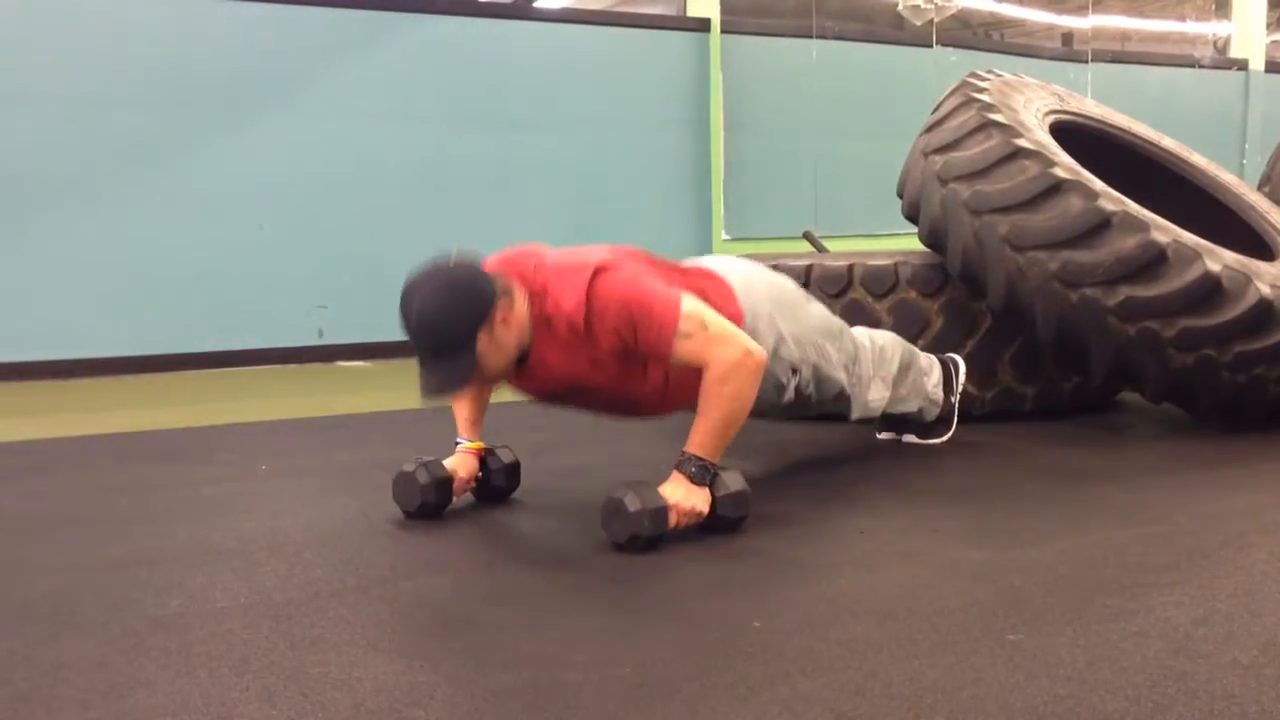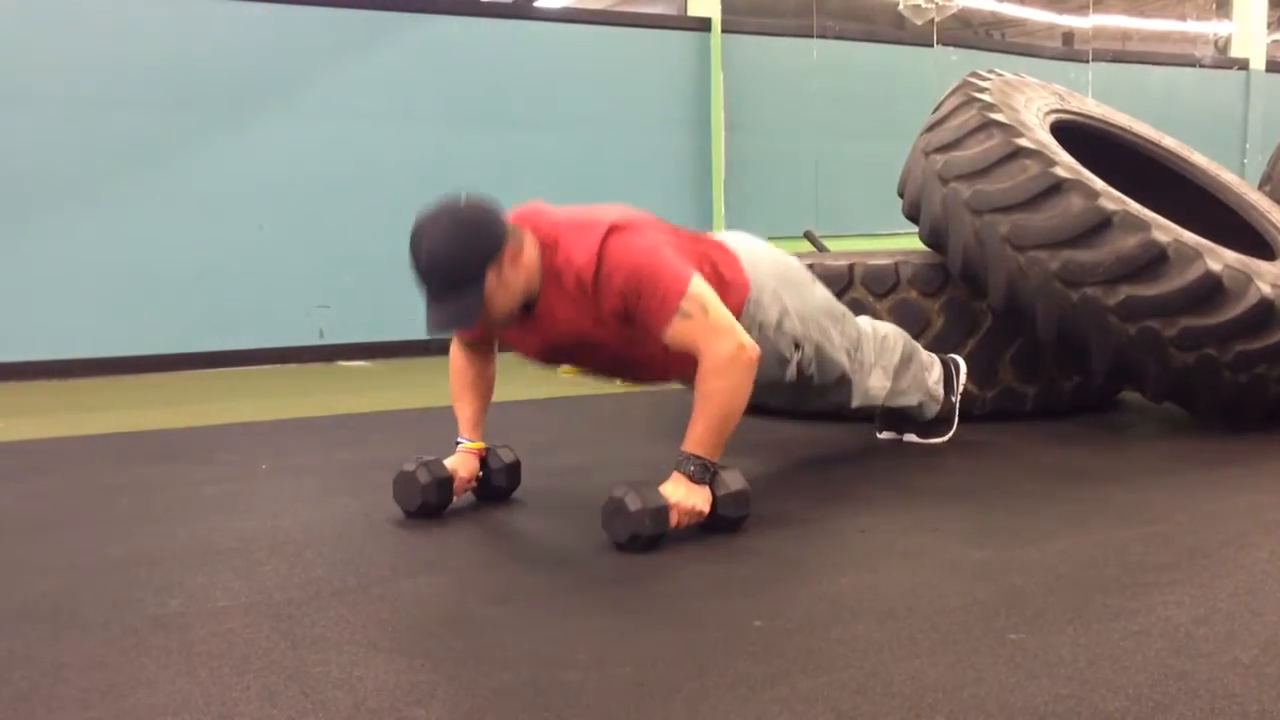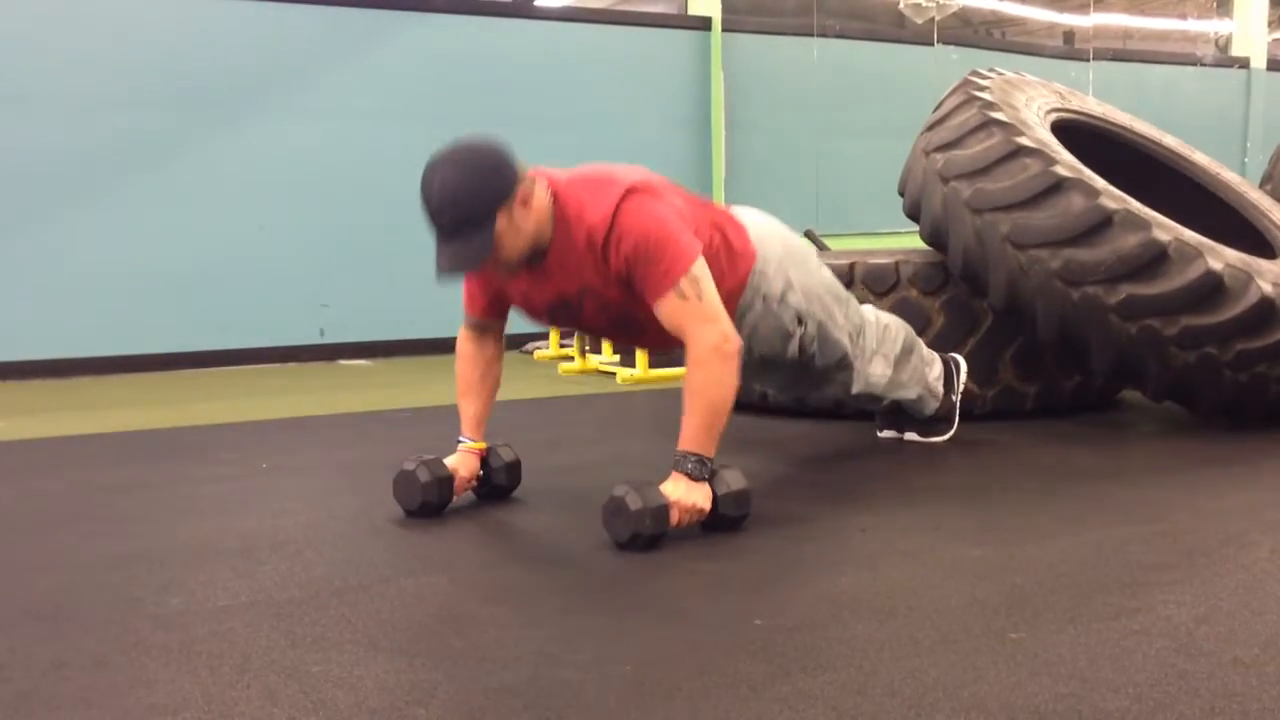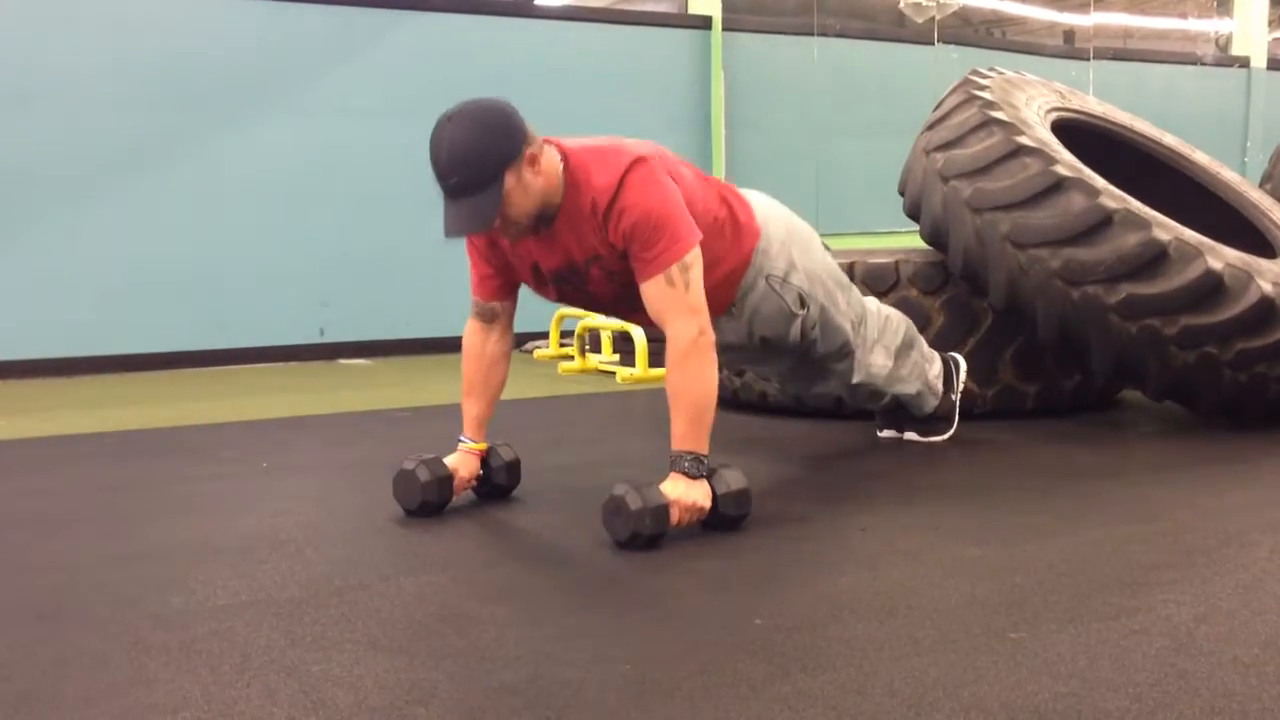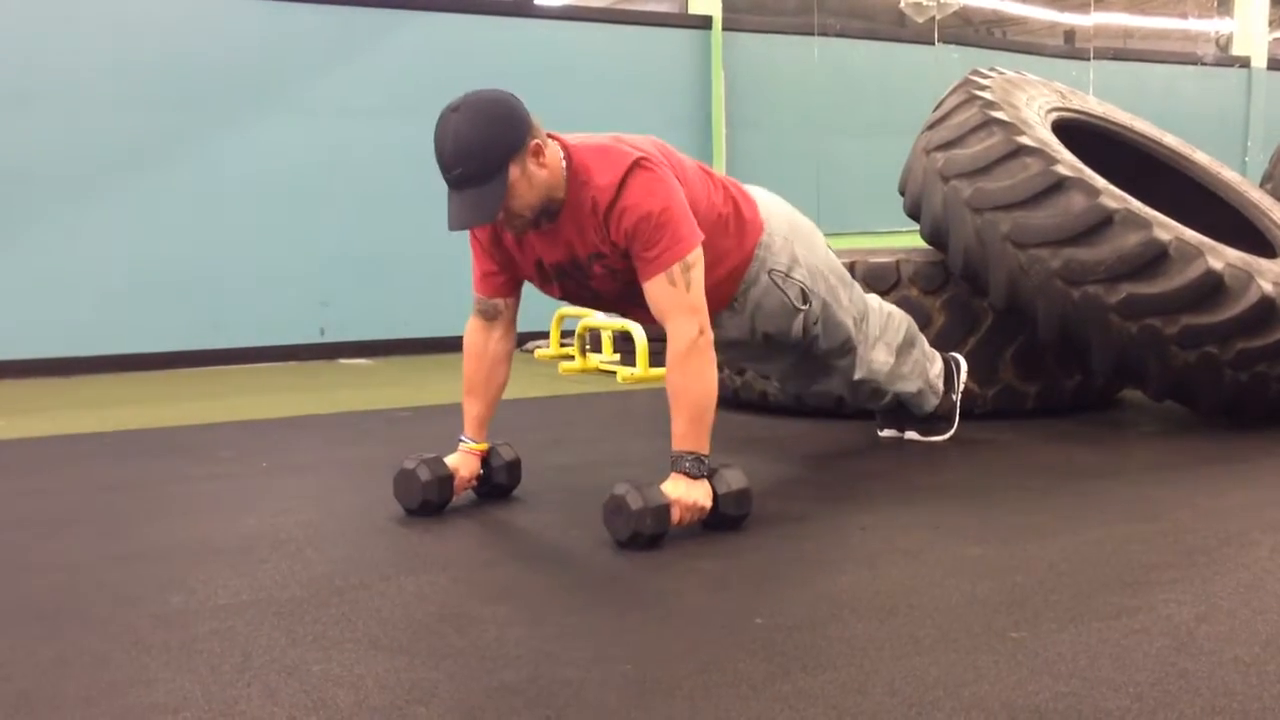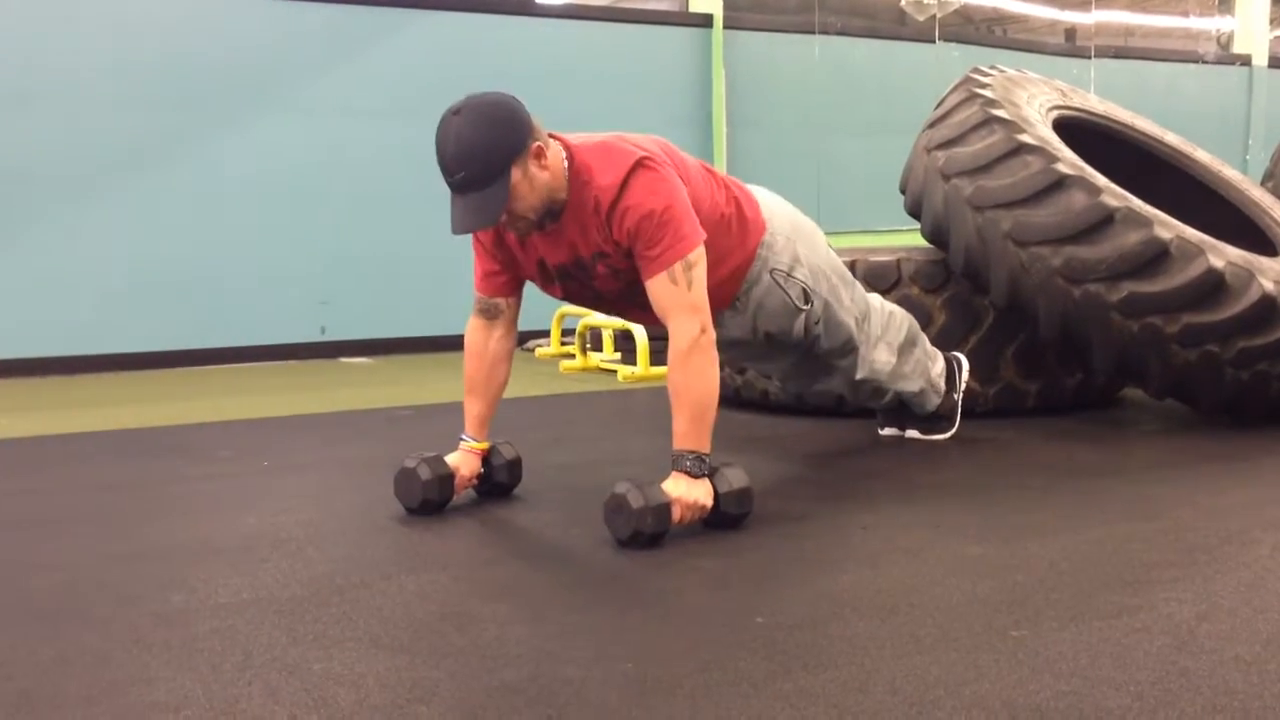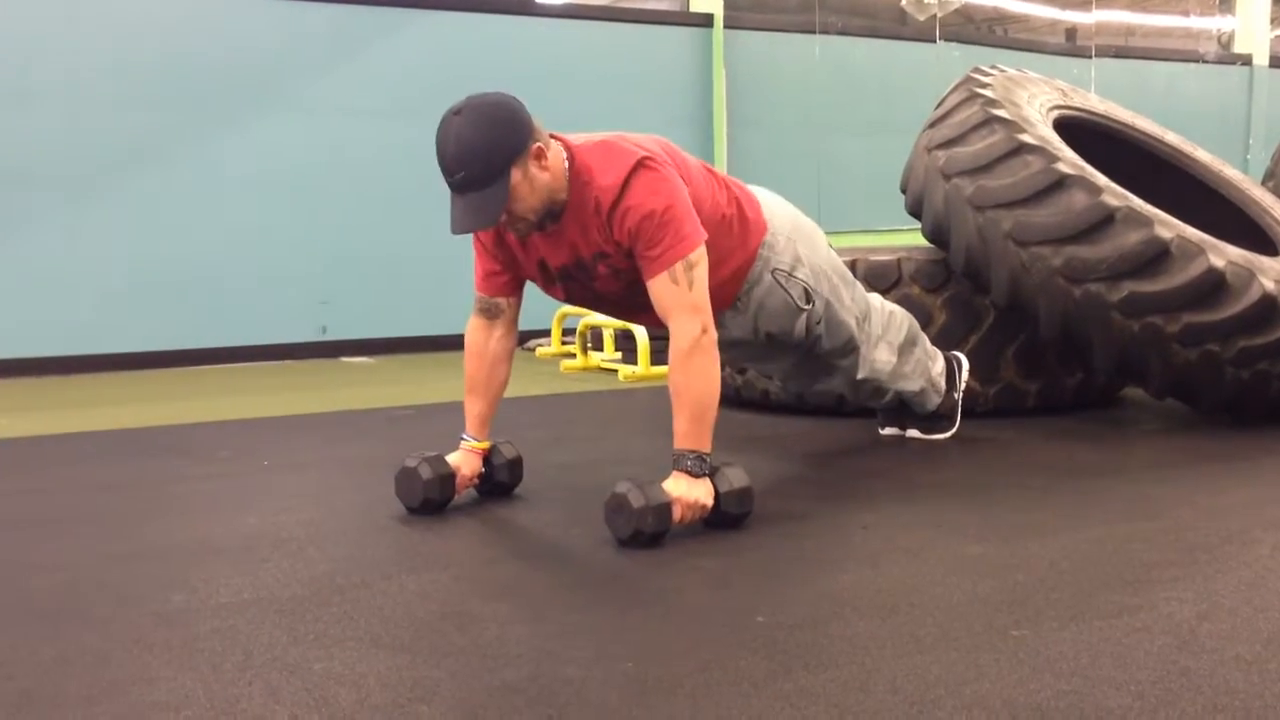
dt=0.1s
person 1, frame 1
left shoulder: (599, 300)
right shoulder: (478, 310)
left elbow: (743, 359)
right elbow: (460, 365)
left wrist: (693, 472)
right wrist: (468, 444)
left hip: (741, 323)
right hip: (678, 316)
left knee: (853, 374)
right knee: (829, 389)
left ankle: (933, 384)
right ankle: (912, 394)
person 1, frame 2
left shoulder: (609, 261)
right shoulder: (485, 277)
left elbow: (735, 351)
right elbow: (470, 344)
left wrist: (694, 472)
right wrist: (470, 444)
left hip: (747, 297)
right hip: (678, 292)
left knee: (858, 361)
left ankle: (934, 382)
right ankle: (908, 414)
person 1, frame 3
left shoulder: (622, 218)
right shoulder: (490, 236)
left elbow: (720, 342)
right elbow: (480, 334)
left wrist: (693, 469)
right wrist: (471, 445)
left hip: (752, 277)
right hip: (691, 300)
left knee: (856, 353)
right knee: (814, 372)
left ankle: (935, 384)
right ankle: (907, 396)
person 1, frame 4
left shoulder: (627, 189)
right shoulder: (499, 209)
left elbow: (690, 337)
right elbow: (488, 322)
left wrist: (689, 469)
right wrist: (472, 442)
left hip: (757, 258)
left knee: (860, 340)
right knee: (818, 369)
left ankle: (936, 381)
right ankle: (906, 405)
person 1, frame 5
left shoulder: (630, 186)
right shoulder: (497, 215)
left elbow: (690, 334)
right elbow: (491, 323)
left wrist: (690, 469)
right wrist: (473, 445)
left hip: (758, 257)
right hip: (706, 298)
left knee: (859, 340)
right knee: (812, 369)
left ankle: (936, 382)
right ankle: (904, 397)
person 1, frame 6
left shoulder: (633, 185)
right shoulder: (500, 213)
left elbow: (692, 332)
right elbow: (491, 322)
left wrist: (690, 468)
right wrist: (473, 444)
left hip: (762, 257)
right hip: (713, 303)
left knee: (862, 339)
right knee: (815, 369)
left ankle: (938, 381)
right ankle: (904, 400)
person 1, frame 7
left shoulder: (633, 185)
right shoulder: (499, 214)
left elbow: (694, 332)
right elbow: (492, 323)
left wrist: (691, 468)
right wrist: (474, 444)
left hip: (762, 258)
right hip: (706, 297)
left knee: (861, 339)
right knee: (814, 368)
left ankle: (937, 380)
right ankle: (904, 394)
